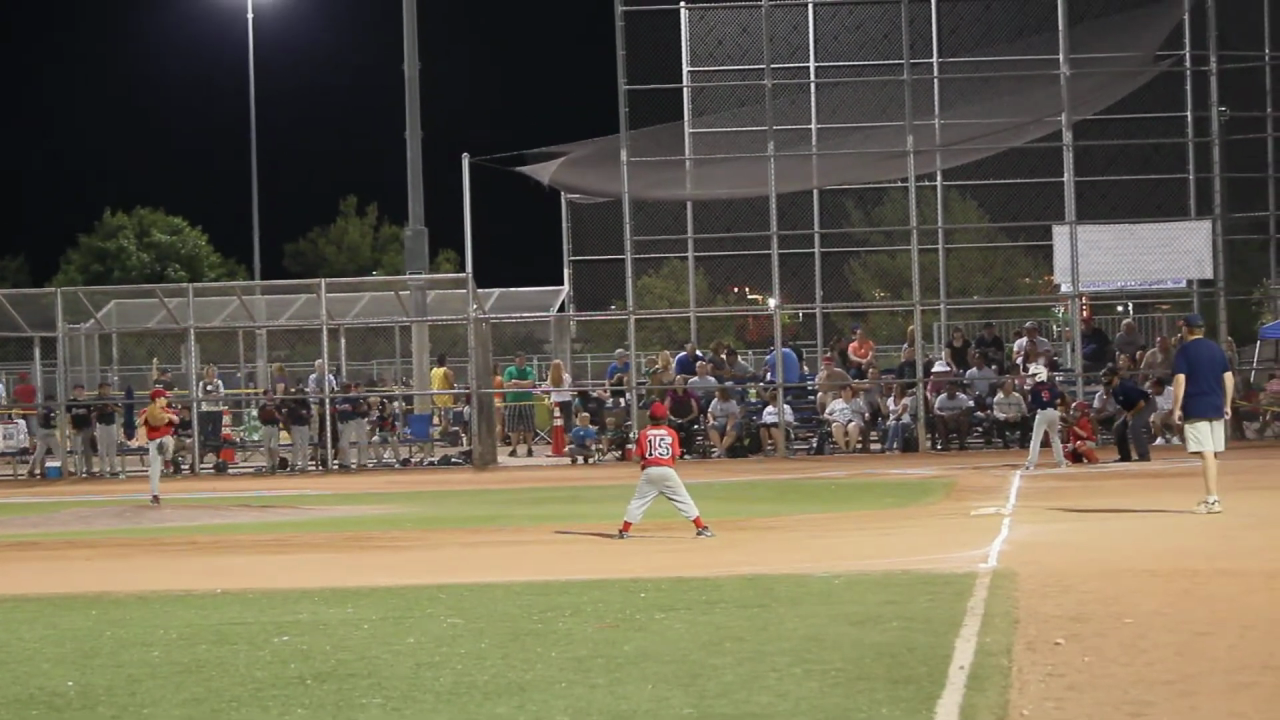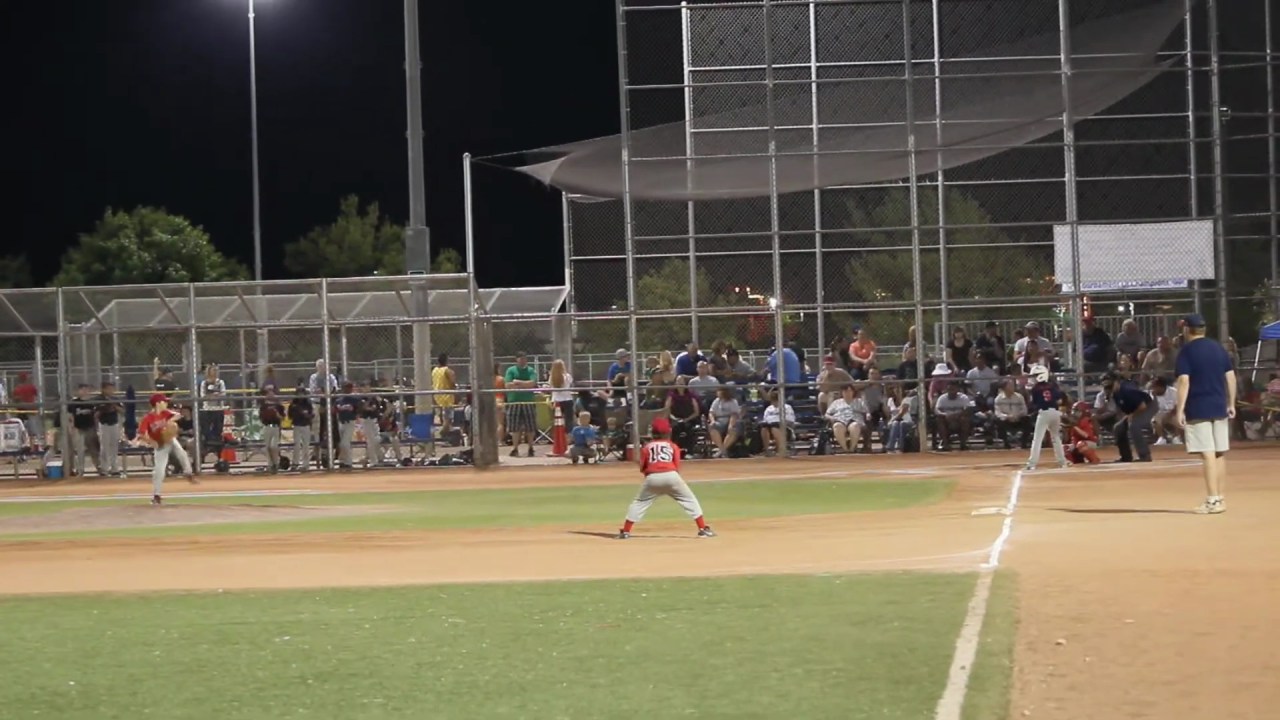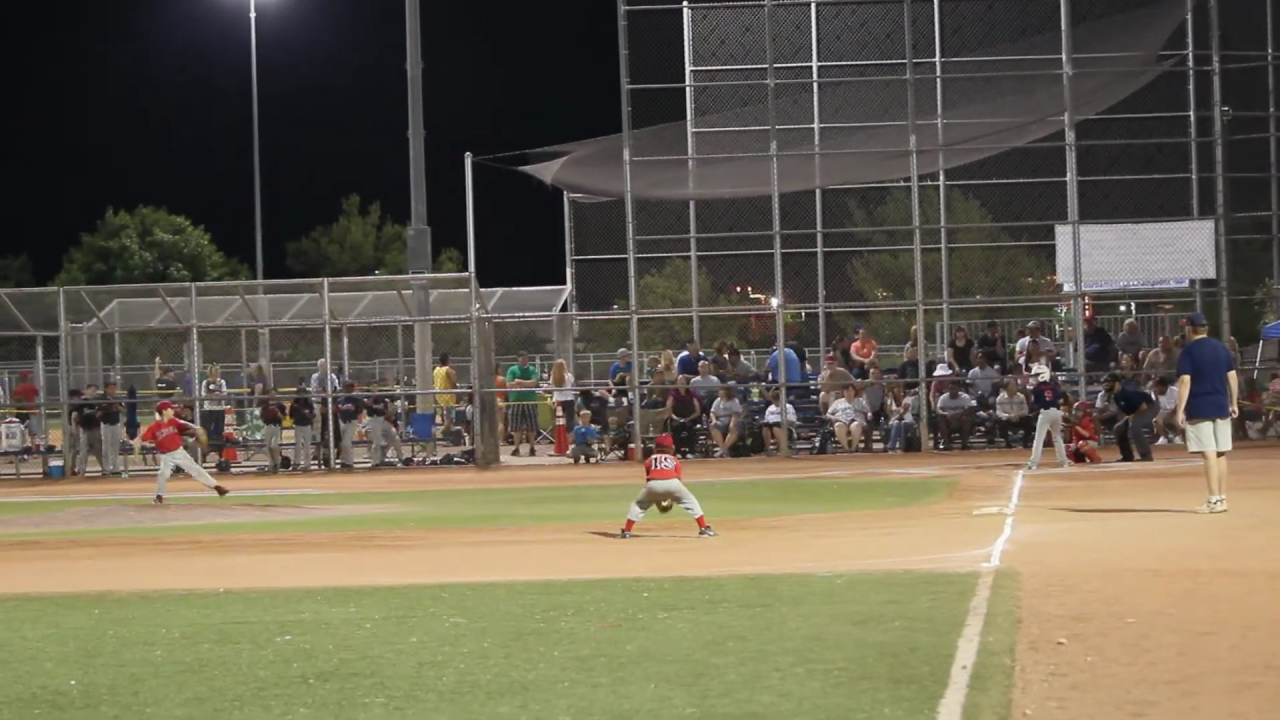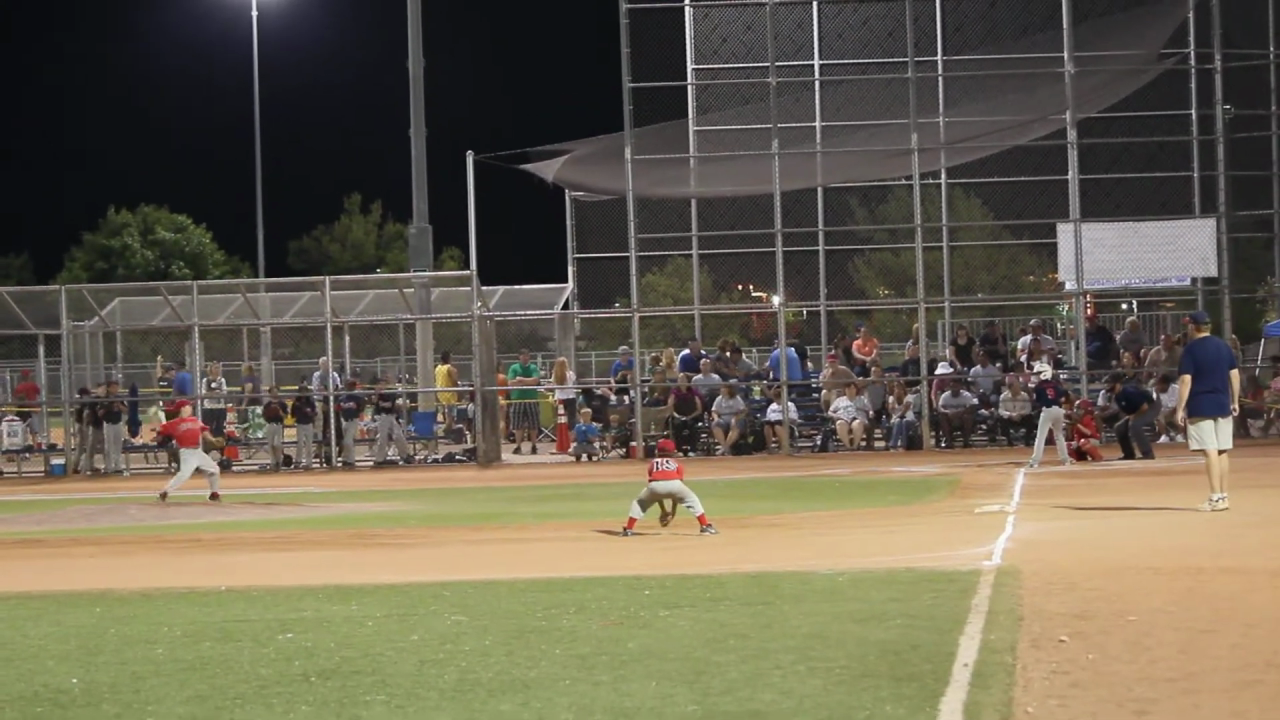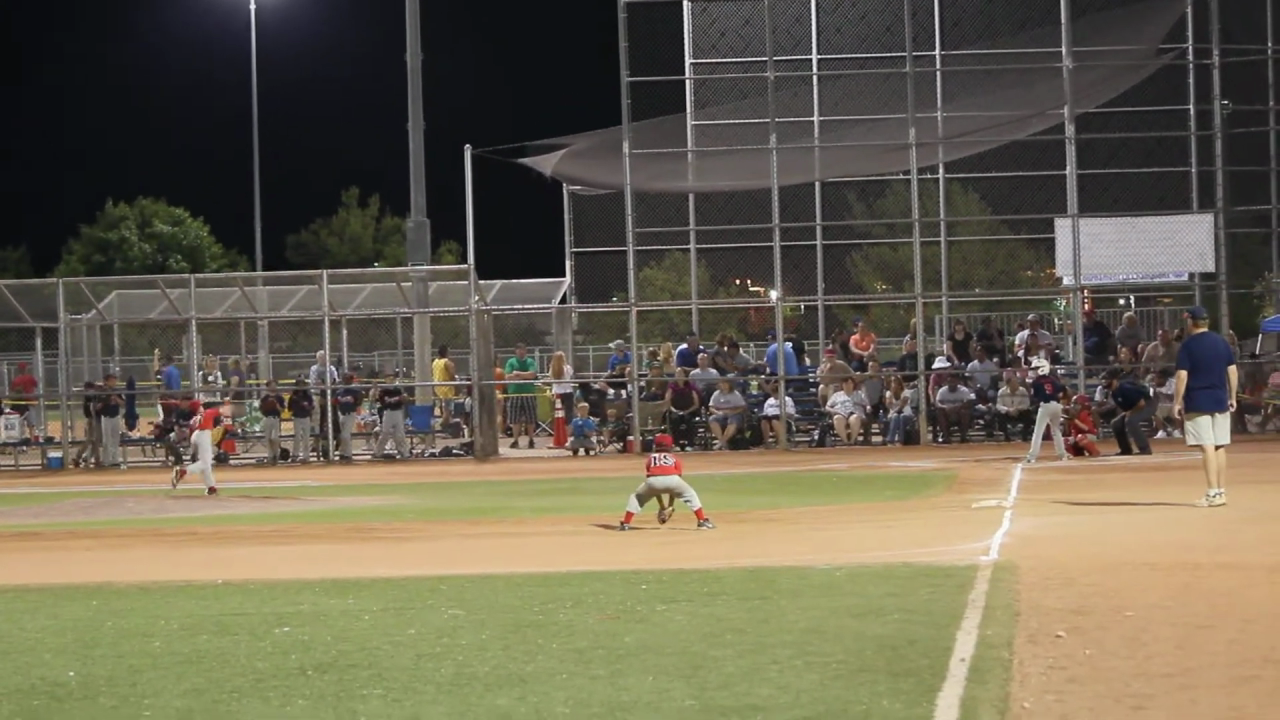
dt=0.2s
person 1, frame 1
left shoulder: (1184, 350)
right shoulder: (1216, 348)
left elbow: (1180, 381)
right elbow: (1229, 378)
left wrist: (1177, 407)
right wrist: (1227, 405)
left hip: (1195, 408)
right hip: (1216, 407)
left knee: (1207, 454)
right knee: (1213, 454)
left ankle: (1213, 501)
right ankle: (1210, 498)
person 1, frame 2
left shoulder: (1186, 351)
right shoulder: (1218, 348)
left elbow: (1184, 381)
right elbow: (1231, 377)
left wrist: (1180, 410)
right wrist: (1231, 403)
left hip: (1198, 409)
right hip: (1219, 407)
left knee: (1208, 453)
right knee: (1219, 453)
left ankle: (1213, 500)
right ankle: (1219, 498)
person 1, frame 3
left shoulder: (1189, 351)
right shoulder: (1221, 347)
left elbow: (1185, 382)
right elbow: (1233, 377)
left wrist: (1180, 410)
right wrist: (1234, 403)
left hip: (1199, 408)
right hip: (1221, 407)
left knee: (1209, 453)
right knee: (1221, 453)
left ankle: (1214, 500)
right ankle: (1222, 498)
person 1, frame 4
left shoulder: (1191, 349)
right shoulder: (1224, 346)
left elbow: (1186, 381)
right elbow: (1235, 375)
left wrist: (1180, 408)
right wrist: (1235, 401)
left hip: (1201, 407)
right hip: (1223, 405)
left knee: (1210, 451)
right knee: (1222, 451)
left ankle: (1216, 498)
right ankle: (1223, 496)
person 1, frame 5
left shoulder: (1188, 345)
right shoulder: (1222, 342)
left elbow: (1182, 376)
right elbow: (1232, 371)
left wrist: (1177, 402)
right wrist: (1232, 397)
left hip: (1197, 402)
right hip: (1220, 401)
left knee: (1207, 446)
right knee: (1220, 446)
left ankle: (1213, 493)
right ankle: (1220, 492)
